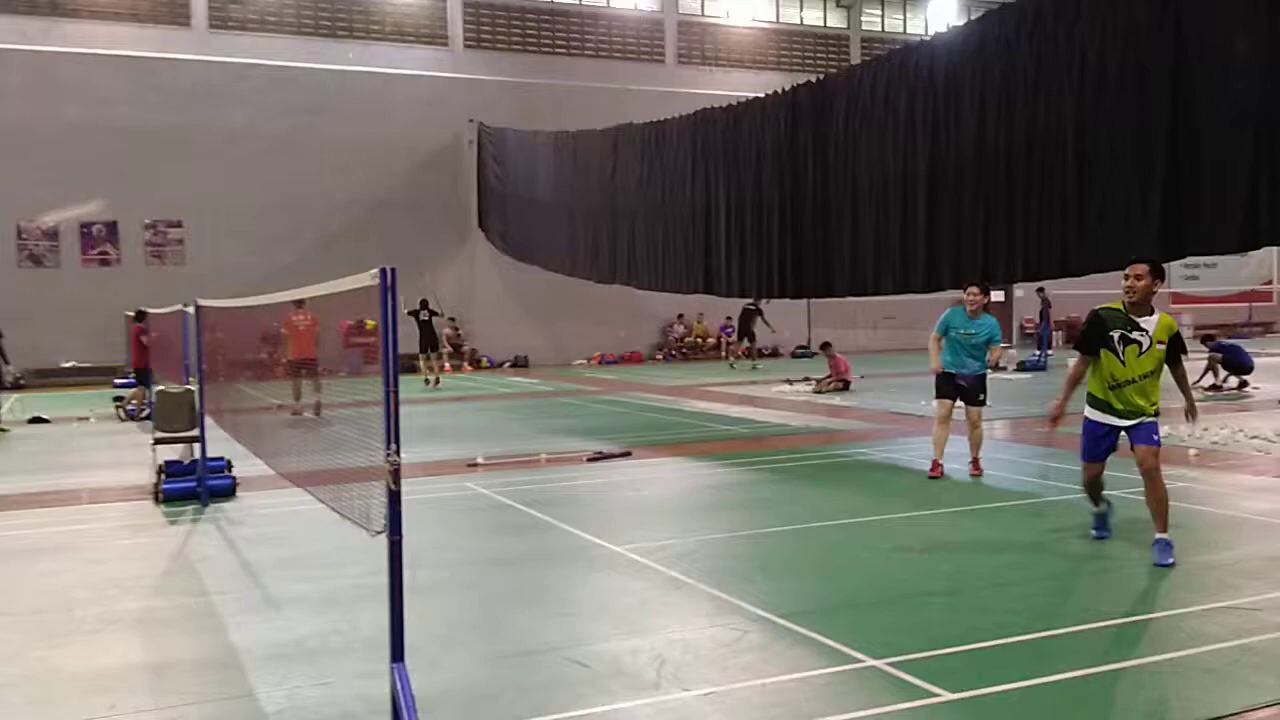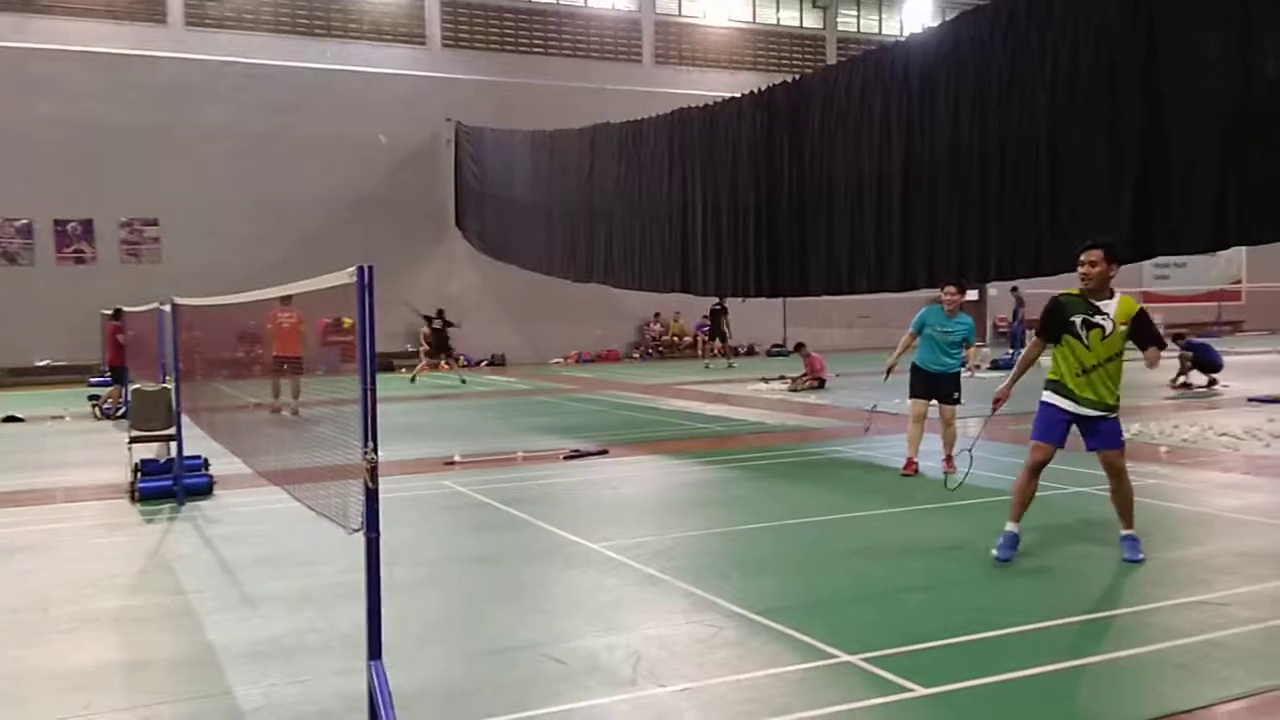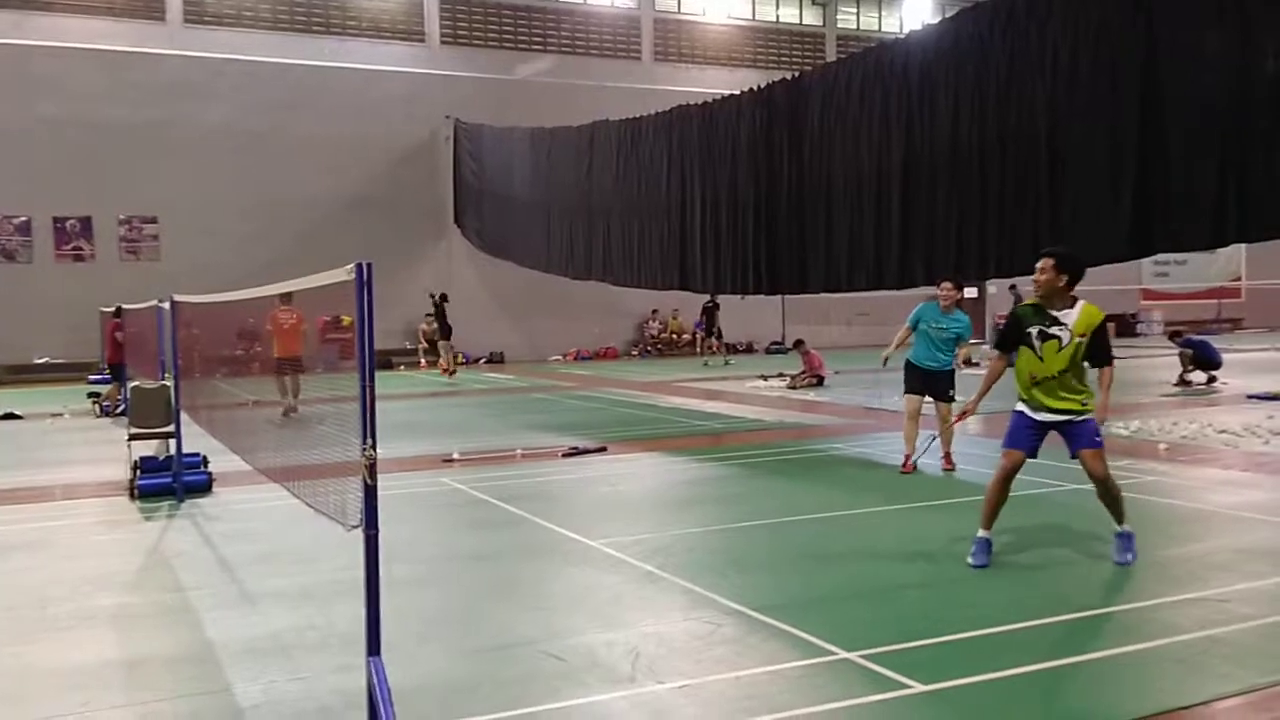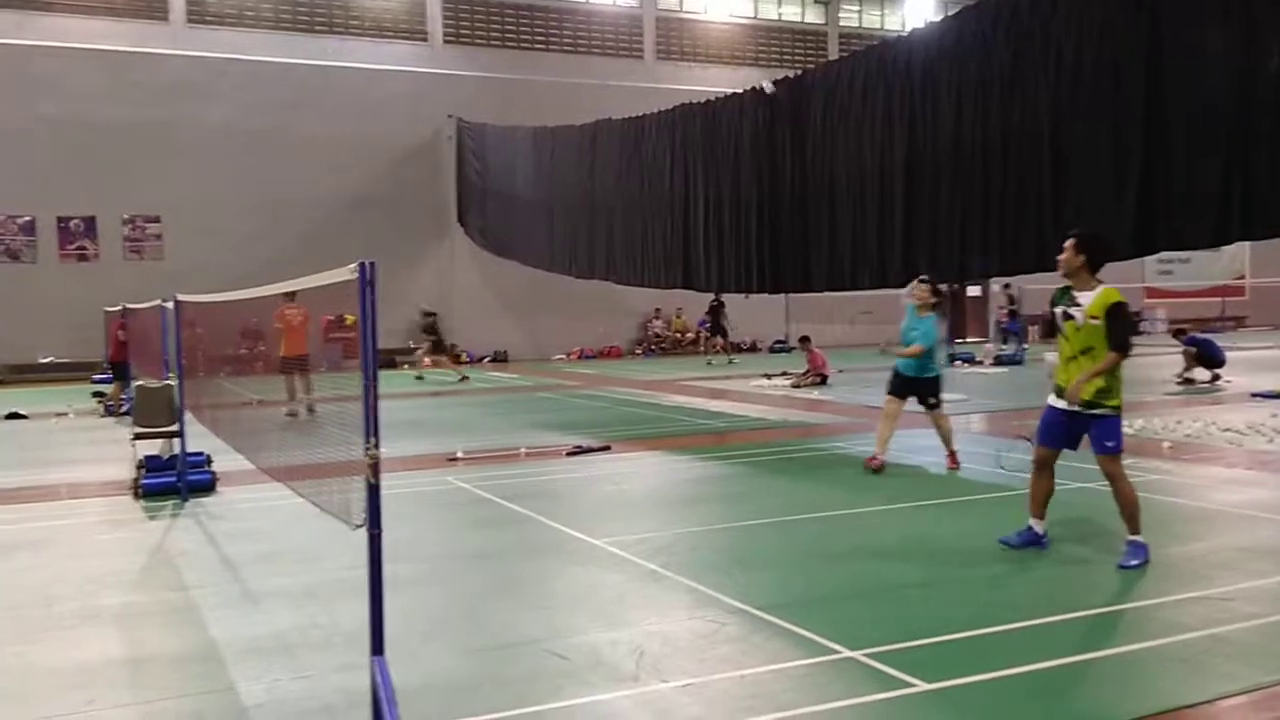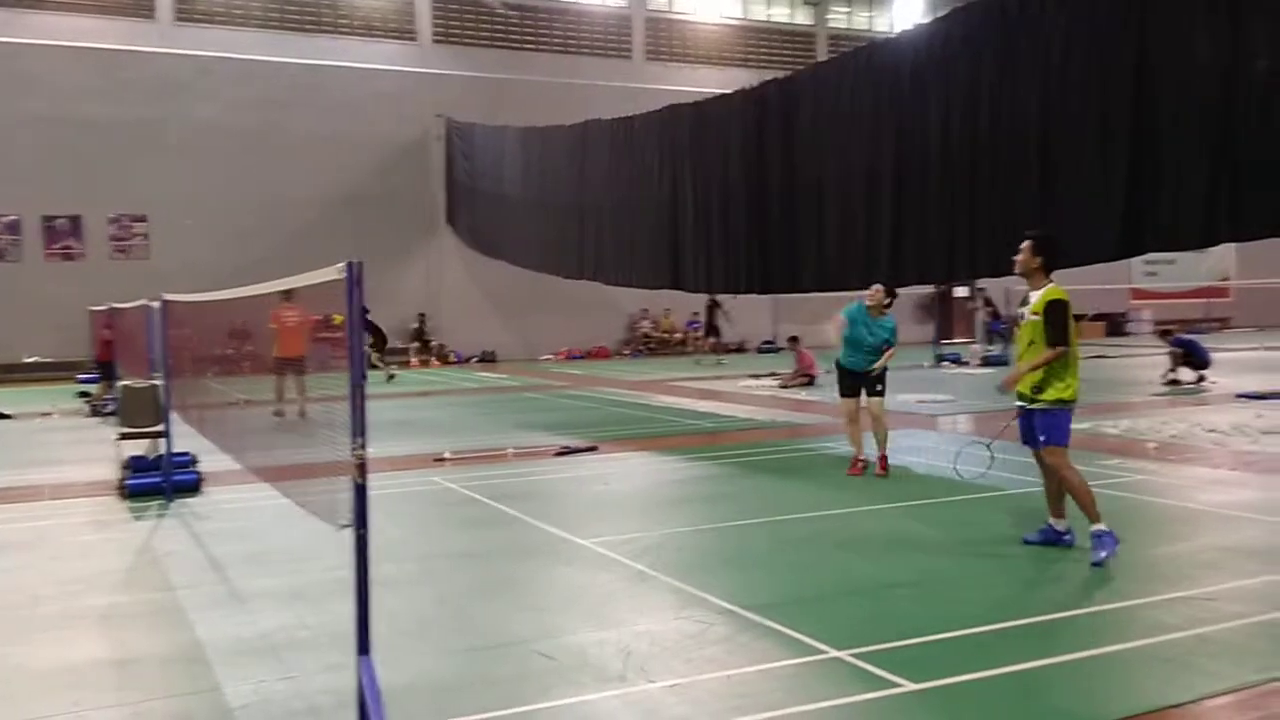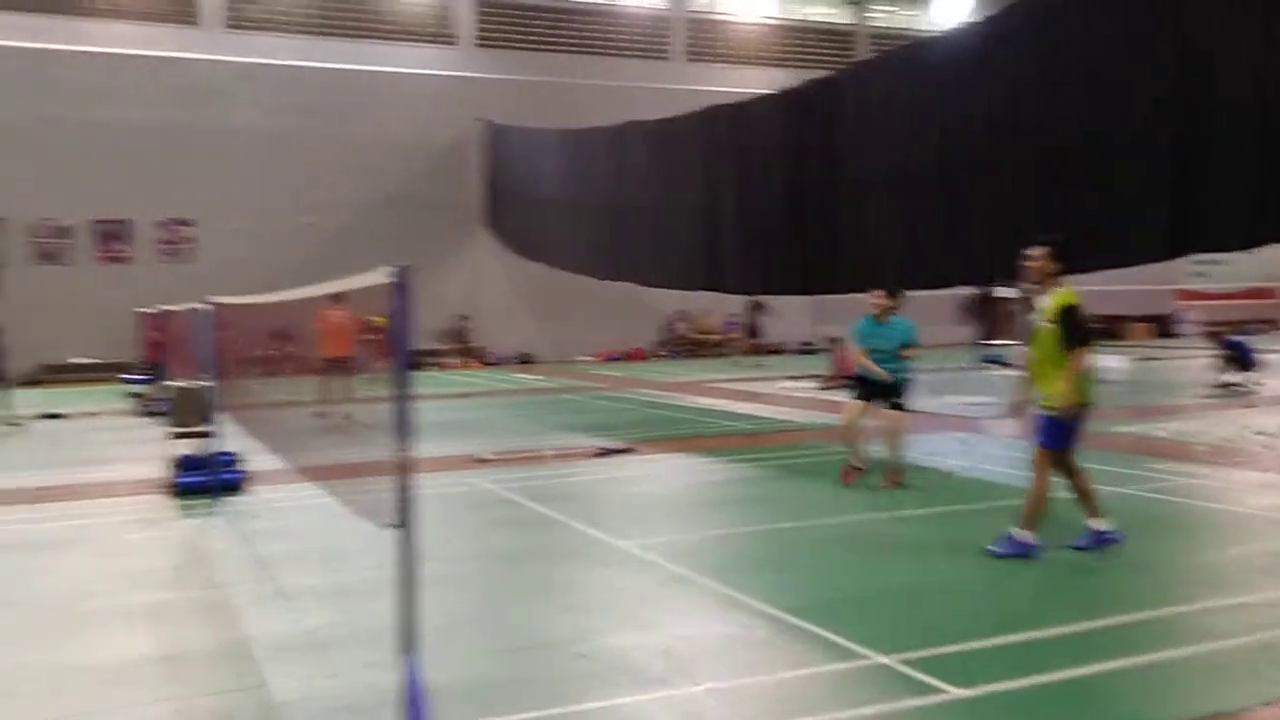
dt=0.4s
person 1, frame 1
left shoulder: (1167, 327)
right shoulder: (1102, 317)
left elbow: (1176, 364)
right elbow: (1083, 360)
left wrist: (1189, 399)
right wrist: (1062, 399)
left hip: (1143, 412)
right hip: (1101, 409)
left knee: (1150, 467)
right knee: (1090, 474)
left ankle: (1162, 539)
right ankle: (1101, 506)
person 1, frame 2
left shoulder: (1130, 309)
right shoulder: (1062, 304)
left elbow: (1153, 344)
right elbow: (1038, 344)
left wrist: (1153, 355)
right wrist: (1009, 384)
left hip: (1103, 403)
right hip: (1060, 396)
left knee: (1117, 469)
right knee: (1036, 460)
left ankle: (1128, 535)
right ankle: (1011, 532)
person 1, frame 3
left shoulder: (1092, 318)
right shoulder: (1024, 314)
left elbow: (1104, 364)
right elbow: (1001, 357)
left wrist: (1103, 398)
right wrist: (978, 398)
left hip: (1076, 410)
right hip: (1031, 407)
left knee: (1098, 472)
right knee: (1006, 469)
left ankle: (1123, 530)
right ankle: (983, 538)
person 1, frame 4
left shoulder: (1112, 303)
right shoulder: (1059, 297)
left elbow: (1120, 352)
left wrist: (1087, 378)
left hip: (1100, 402)
right hip: (1062, 399)
left knee: (1112, 471)
right knee: (1042, 461)
left ankle: (1136, 542)
right ankle: (1036, 529)
person 1, frame 5
left shoulder: (1054, 299)
right shoulder: (1029, 298)
left elbow: (1058, 348)
left wrist: (1020, 371)
left hip: (1053, 396)
right hip: (1034, 396)
left knee: (1055, 463)
right knee: (1046, 463)
left ankle: (1101, 532)
right ankle: (1058, 526)
person 1, frame 6
left shoulder: (1066, 304)
right shoulder: (1041, 303)
left elbow: (1080, 350)
left wrist: (1070, 391)
right wrist: (1026, 390)
left hip: (1063, 401)
right hip: (1052, 398)
left knee: (1041, 464)
right knee: (1064, 463)
left ankle: (1024, 537)
right ankle: (1101, 527)
person 2, frame 1
left shoulder: (991, 324)
right shoulder: (951, 315)
left elbow: (996, 349)
right elbow: (935, 339)
left wrist: (993, 358)
right wrist: (935, 360)
left hip: (975, 376)
right hip: (948, 371)
left knee: (974, 420)
right knee: (942, 416)
left ankle: (975, 461)
right ankle: (937, 462)
person 2, frame 2
left shoulder: (967, 323)
right shoulder: (928, 313)
left elbow: (970, 346)
right elbow: (910, 335)
left wrist: (971, 360)
right wrist: (895, 357)
left hip: (949, 374)
right hip: (922, 370)
left knee: (948, 419)
right knee: (917, 415)
left ankle: (948, 458)
right ankle: (911, 460)
person 2, frame 3
left shoulder: (963, 321)
right shoulder: (925, 308)
left elbow: (963, 347)
right elbow: (907, 329)
left wrist: (960, 359)
right wrist: (892, 348)
left hip: (943, 371)
right hip: (916, 366)
left knee: (944, 415)
right knee: (911, 412)
left ankle: (947, 455)
right ankle: (909, 457)
person 2, frame 4
left shoulder: (929, 326)
right shoulder: (913, 311)
left elbow: (916, 351)
right elbow: (910, 293)
left wrist: (894, 351)
right wrist: (917, 282)
left hip: (926, 378)
right hip: (902, 373)
left knee: (937, 419)
right knee: (889, 412)
left ankle: (951, 453)
right ankle: (878, 457)
person 2, frame 5
left shoulder: (890, 324)
right shoulder: (855, 310)
left elbow: (891, 348)
right elbow: (838, 321)
left wrist: (882, 361)
right wrist: (834, 335)
left hip: (873, 371)
right hip: (848, 368)
left knee: (877, 413)
right knee: (851, 414)
left ankle: (882, 456)
right ankle: (859, 457)
person 2, frame 6
left shoulder: (905, 326)
right shoulder: (863, 325)
left elbow: (915, 351)
right elbow: (857, 356)
left wrist: (905, 355)
right wrist: (877, 371)
left hip: (895, 381)
right hip: (869, 380)
left knee: (892, 427)
right knee: (848, 420)
left ankle: (895, 470)
right ankle: (856, 462)
